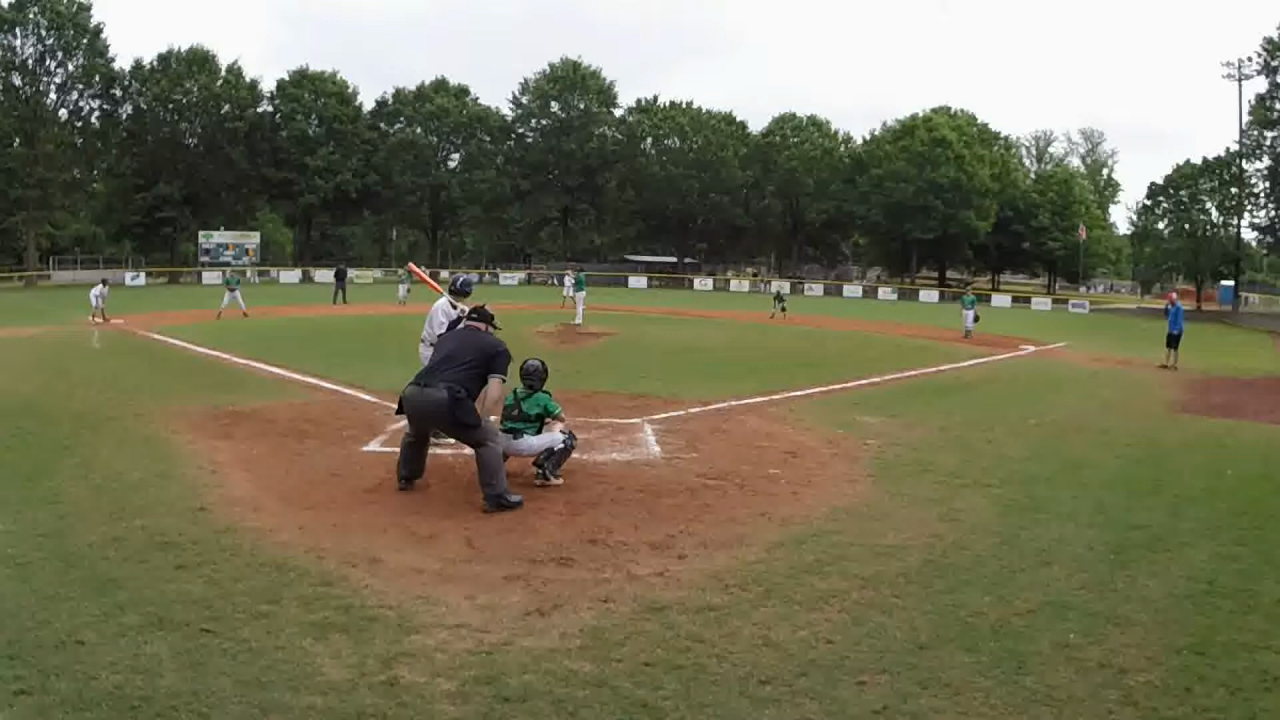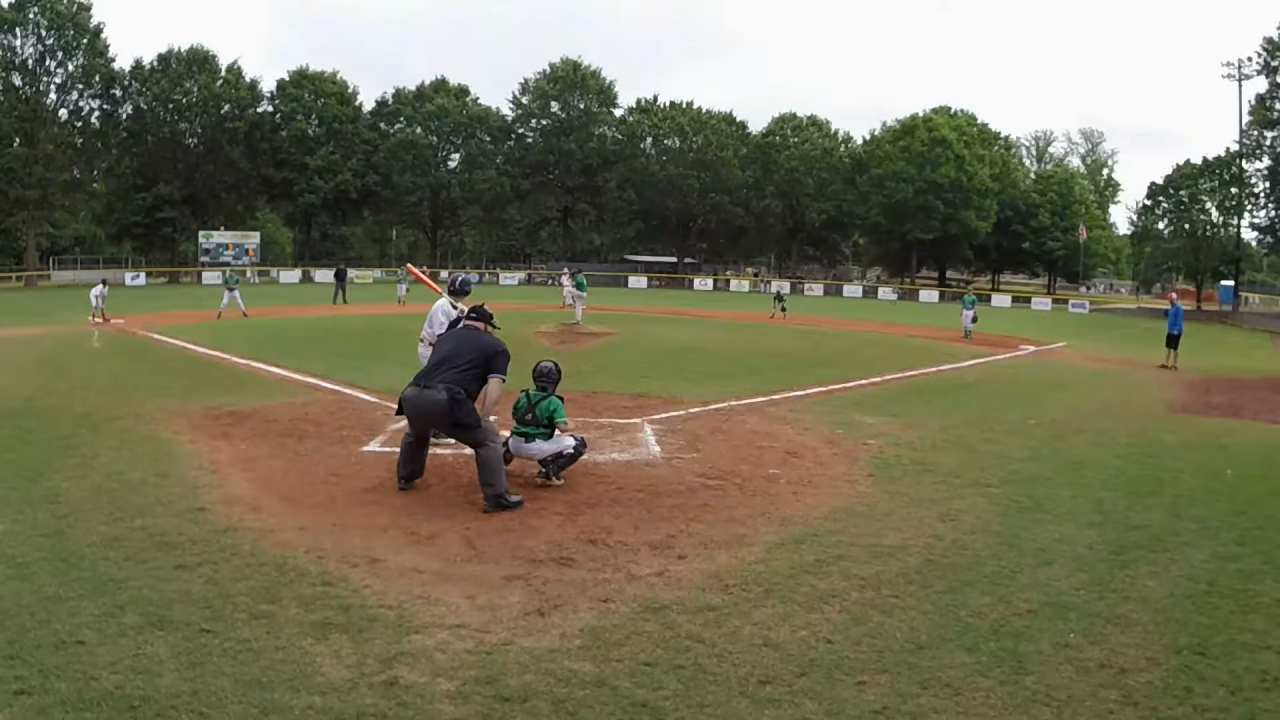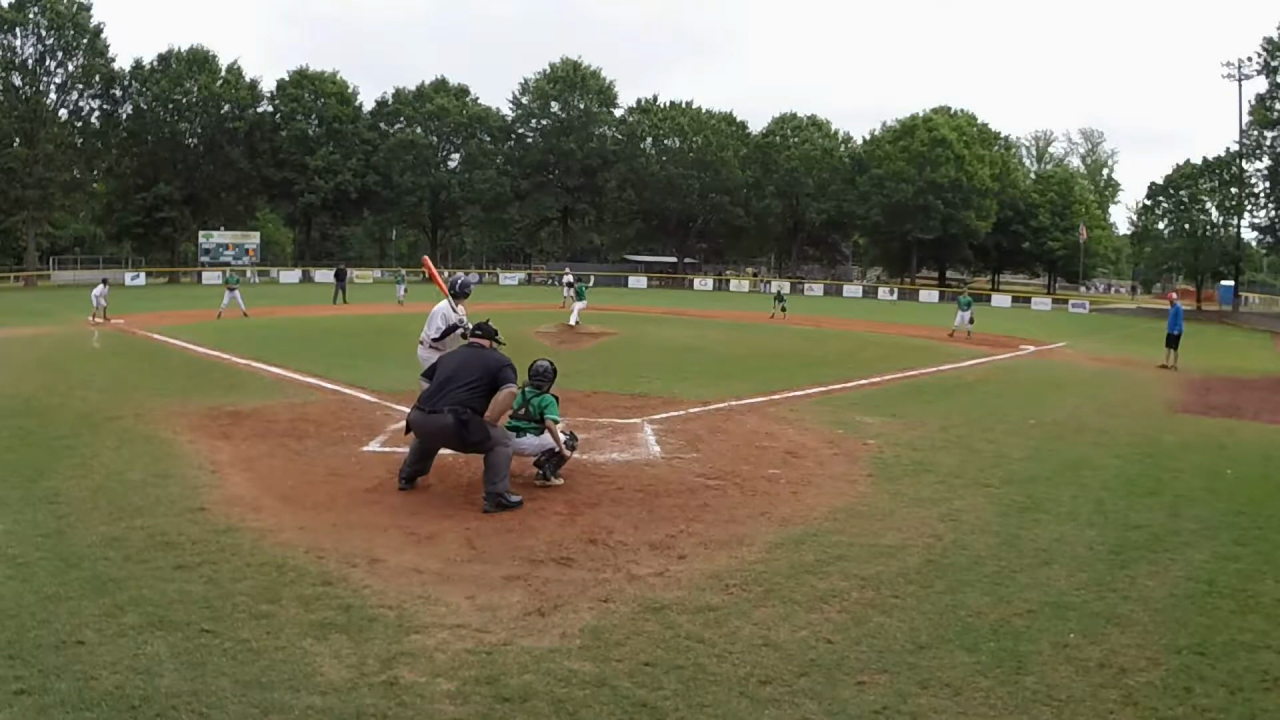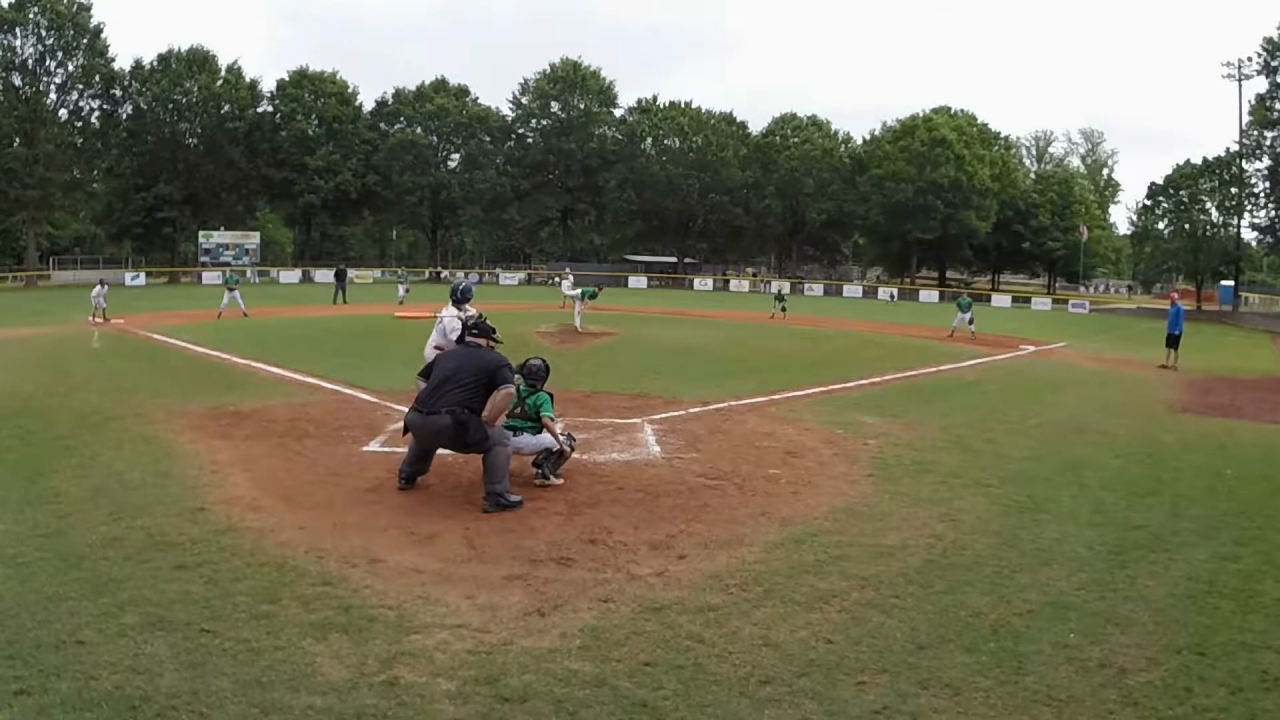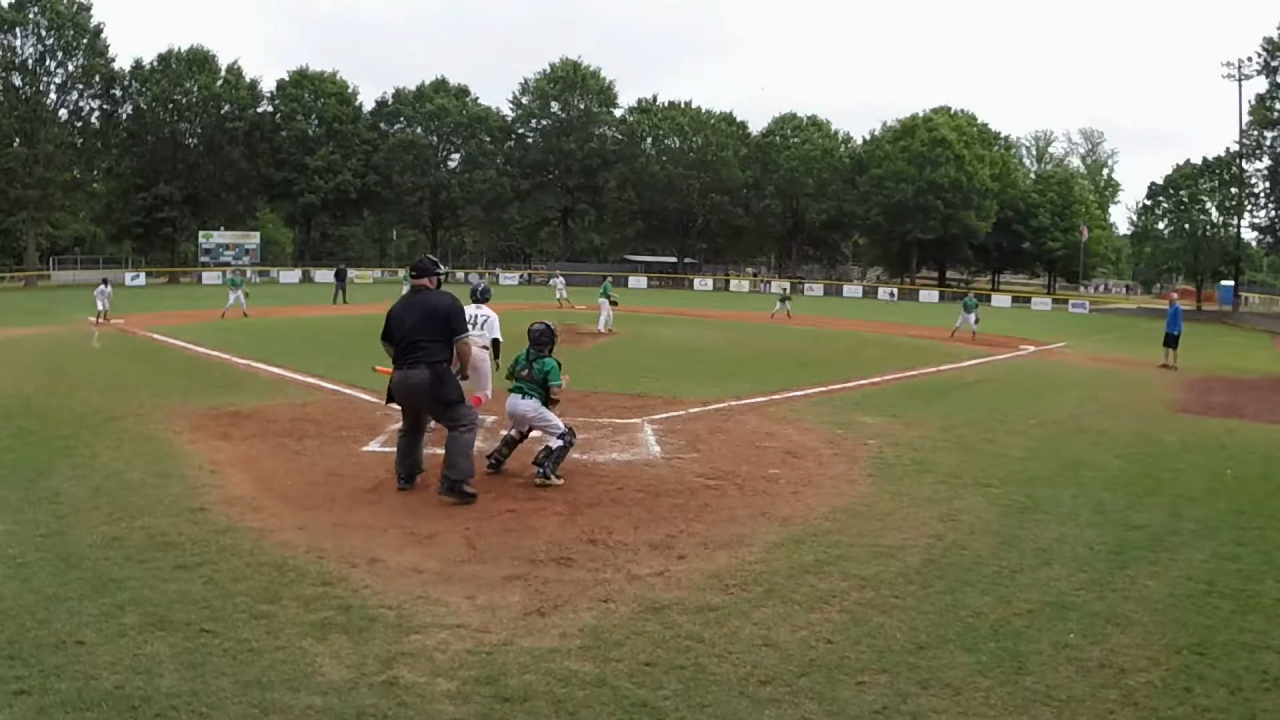
dt=0.7s
person 1, frame 1
left shoulder: (448, 336)
right shoulder: (496, 346)
right elbow: (495, 386)
right wrist: (482, 420)
left hip: (413, 394)
right hip: (445, 400)
left knee: (416, 433)
right knee: (489, 438)
left ankle: (406, 478)
right ankle: (497, 498)
person 1, frame 2
left shoulder: (446, 336)
right shoulder: (495, 346)
right elbow: (494, 385)
right wrist: (481, 420)
left hip: (412, 395)
right hip: (444, 400)
left knee: (416, 433)
right knee: (489, 439)
left ankle: (405, 478)
right ankle: (497, 498)
person 1, frame 3
left shoulder: (449, 356)
right shoulder: (499, 360)
left elbow: (424, 380)
right elbow: (509, 392)
right wrist: (488, 422)
left hip: (419, 419)
right hip: (451, 423)
right knee: (501, 440)
left ankle: (407, 477)
right ankle: (497, 498)
person 1, frame 4
left shoulder: (446, 355)
right shoulder: (496, 360)
right elbow: (507, 392)
right wrist: (486, 422)
left hip: (416, 421)
right hip: (451, 424)
right knee: (499, 440)
left ankle: (407, 476)
right ankle: (497, 497)
person 1, frame 5
left shoulder: (397, 307)
right shoulder: (446, 301)
left elbow: (387, 345)
right elbow: (462, 341)
right wrist: (464, 367)
left hip: (401, 377)
right hip: (433, 376)
left knee: (412, 426)
right knee: (463, 422)
left ankle: (406, 476)
right ankle: (455, 482)
